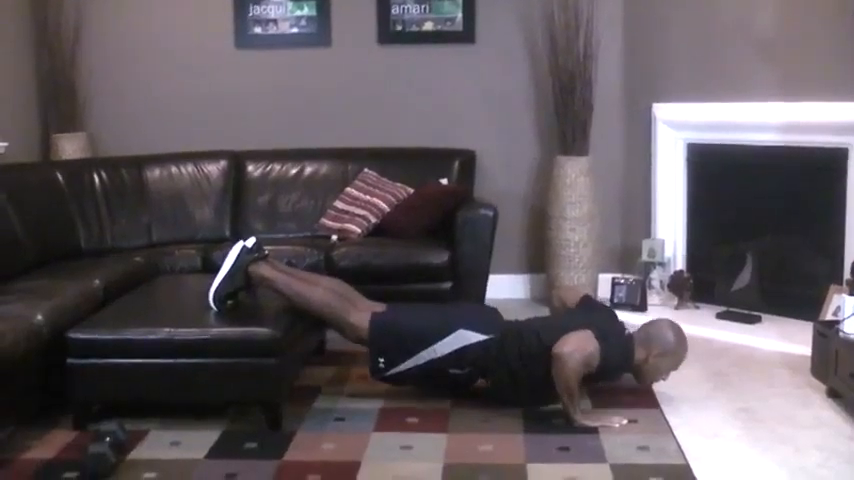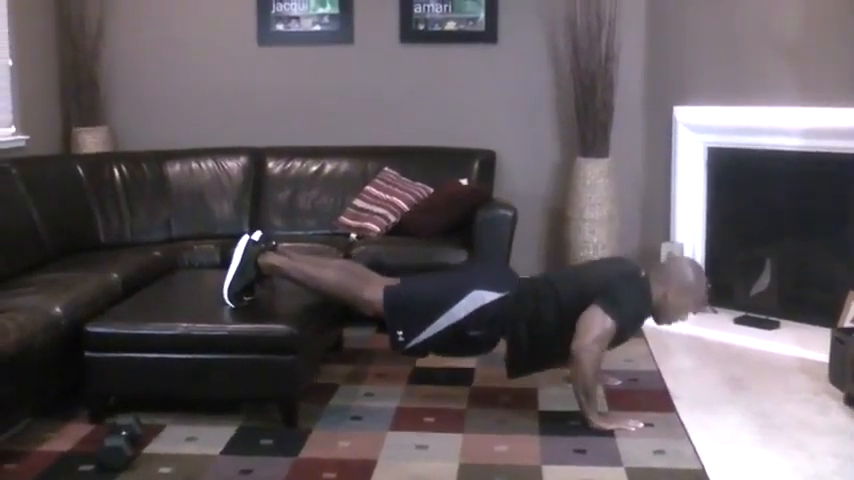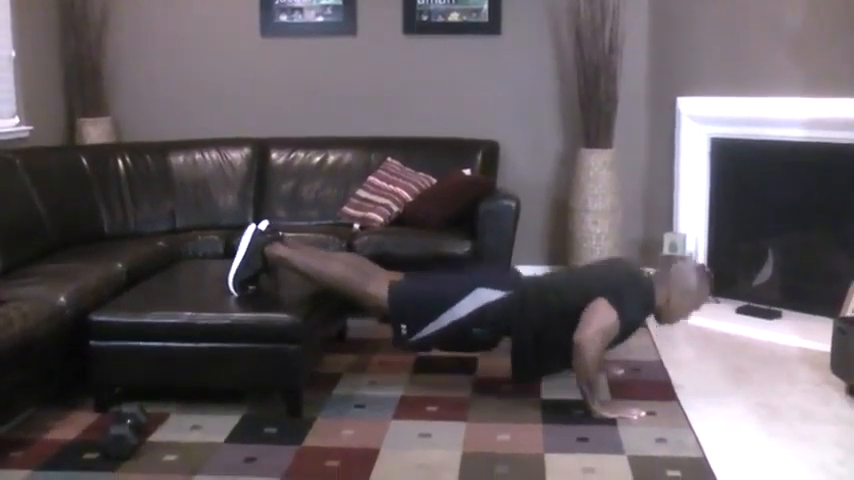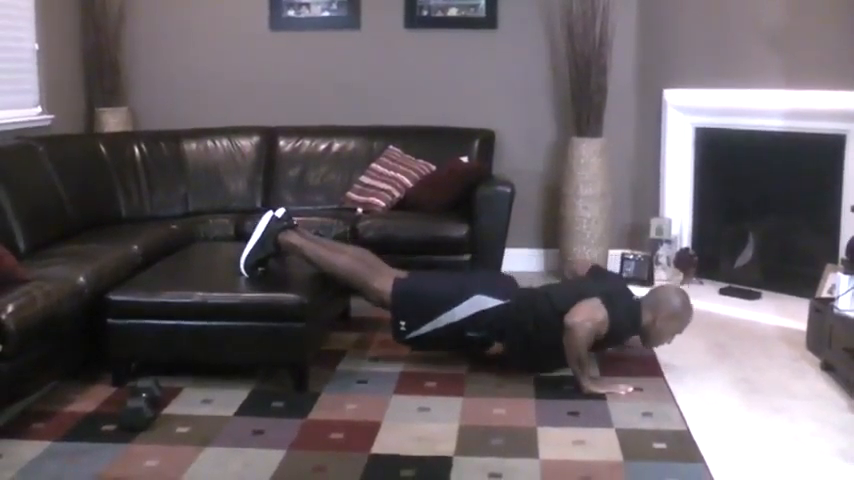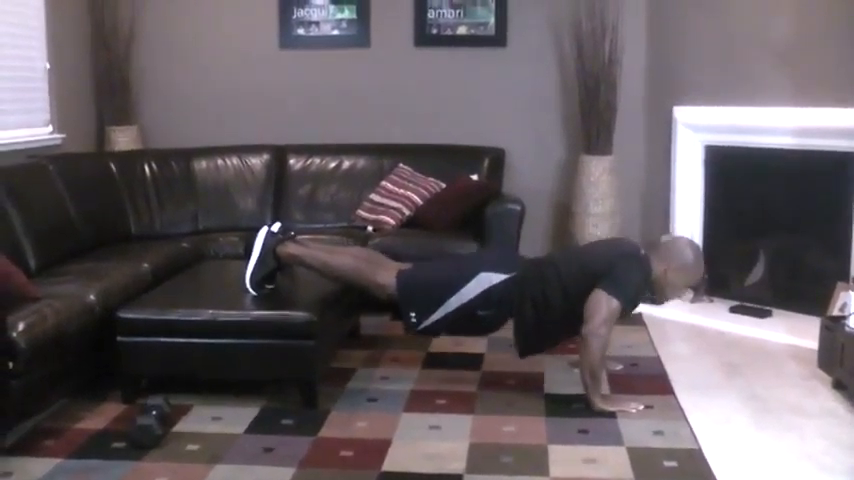
dt=1s
person 1, frame 1
left shoulder: (608, 323)
right shoulder: (615, 351)
left elbow: (566, 293)
right elbow: (567, 354)
right wrist: (577, 412)
left hip: (480, 331)
right hip: (473, 350)
left knee: (364, 312)
right knee: (358, 324)
left ankle: (257, 261)
right ankle: (253, 270)
person 1, frame 2
left shoulder: (627, 276)
right shoulder: (632, 299)
right elbow: (584, 346)
left wrist: (592, 374)
right wrist: (595, 414)
left hip: (497, 294)
right hip: (489, 307)
left knee: (378, 287)
right knee: (372, 298)
left ankle: (268, 251)
right ankle: (262, 260)
person 1, frame 3
left shoulder: (629, 275)
right shoulder: (632, 297)
right elbow: (585, 340)
left wrist: (593, 363)
right wrist: (597, 403)
left hip: (497, 292)
right hip: (491, 306)
left knee: (383, 283)
right knee: (377, 293)
left ankle: (273, 243)
right ankle: (268, 250)
person 1, frame 4
left shoulder: (618, 292)
right shoulder: (623, 315)
left elbow: (579, 267)
right elbow: (577, 323)
right wrist: (586, 379)
left hip: (497, 298)
right hip: (489, 314)
left knee: (388, 281)
right knee: (382, 288)
left ankle: (287, 230)
right ankle: (282, 237)
person 1, frame 5
left shoulder: (629, 255)
right shoulder: (632, 275)
right elbow: (594, 329)
left wrist: (593, 357)
right wrist: (598, 397)
left hip: (504, 276)
right hip: (497, 289)
left knee: (392, 273)
right knee: (386, 281)
left ankle: (286, 242)
right ankle: (281, 250)
